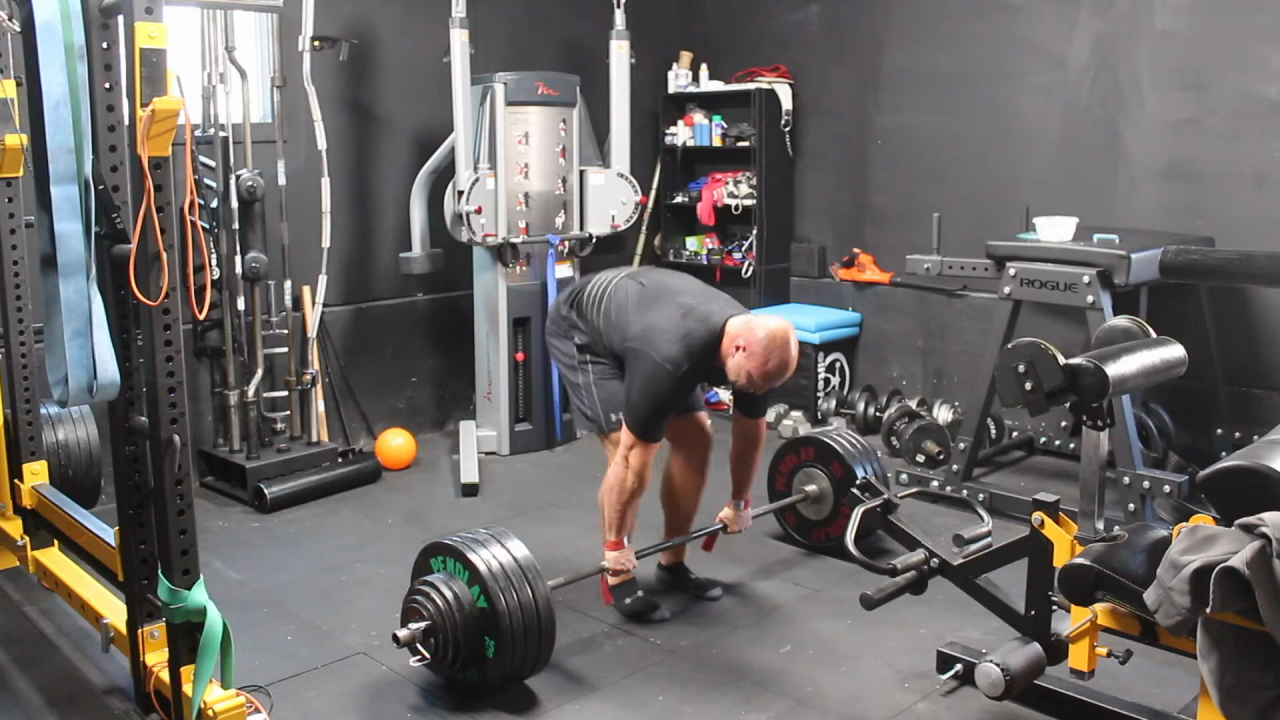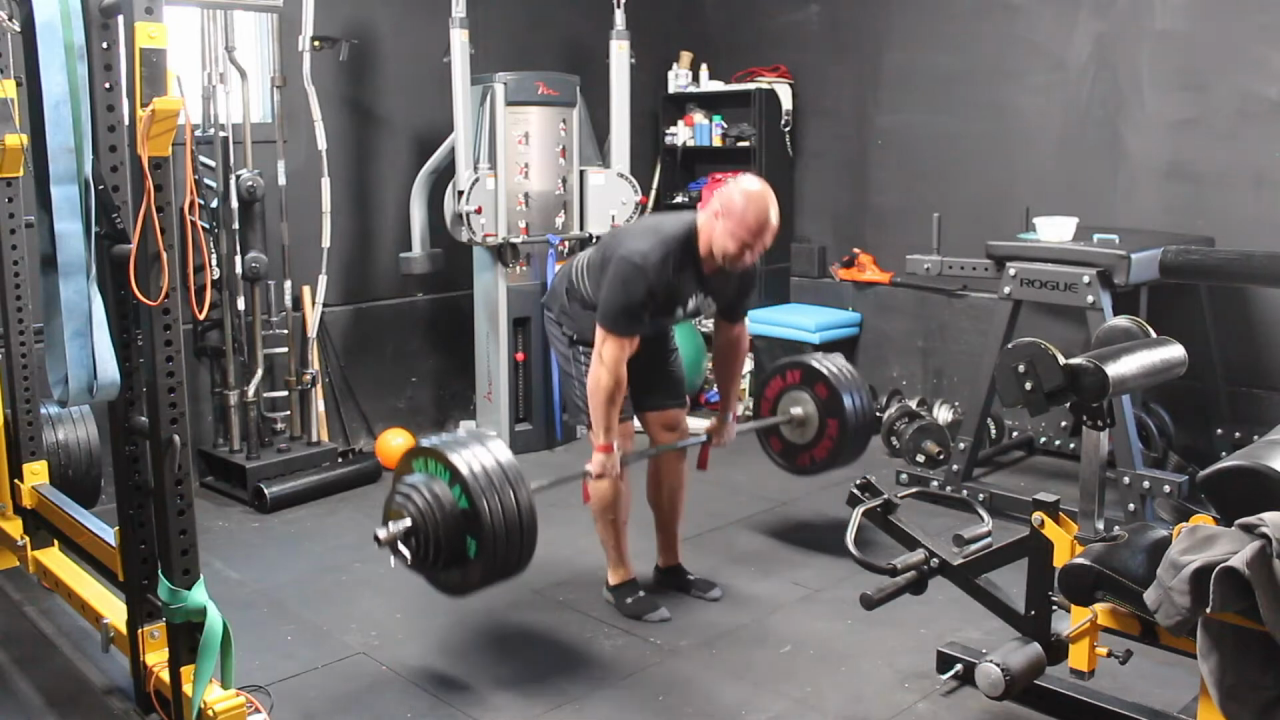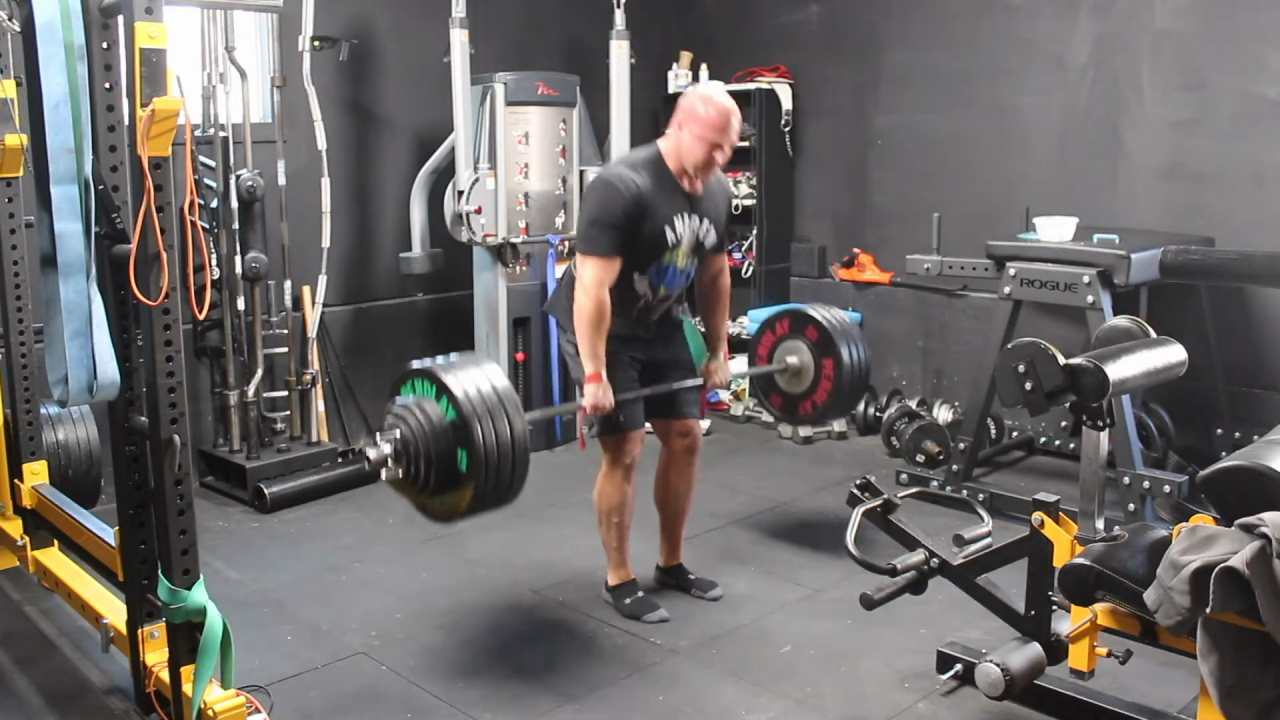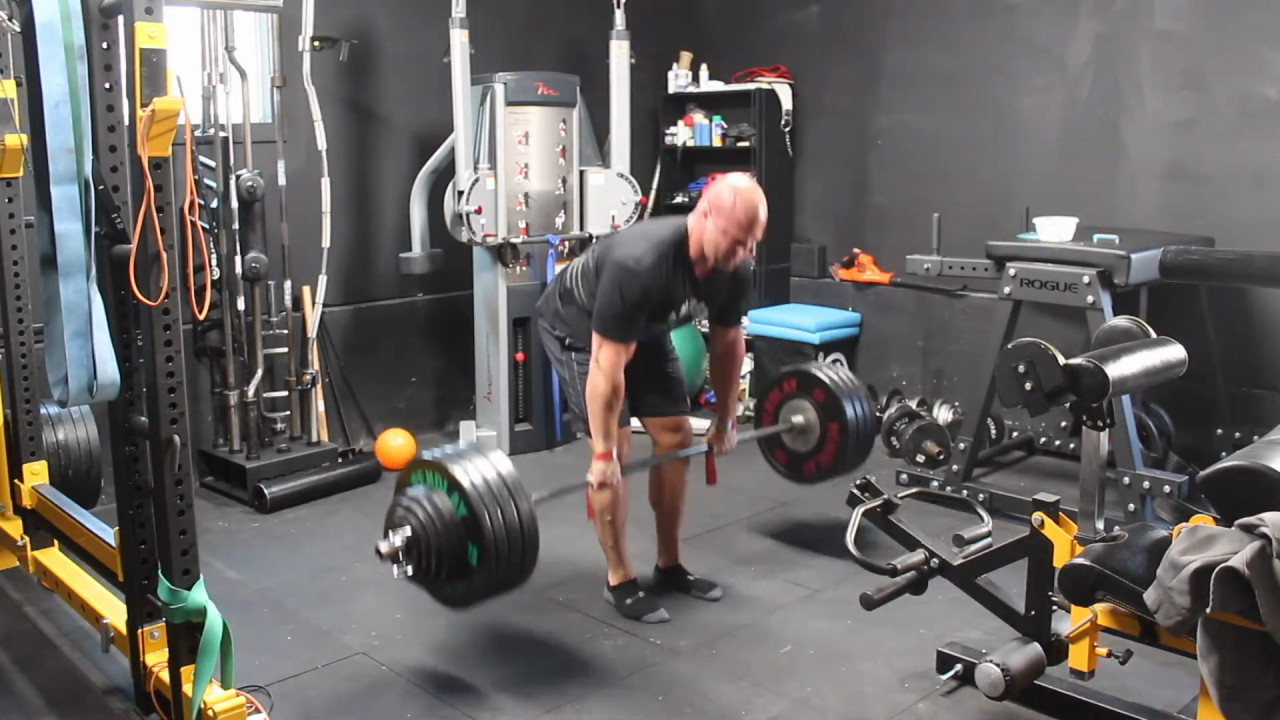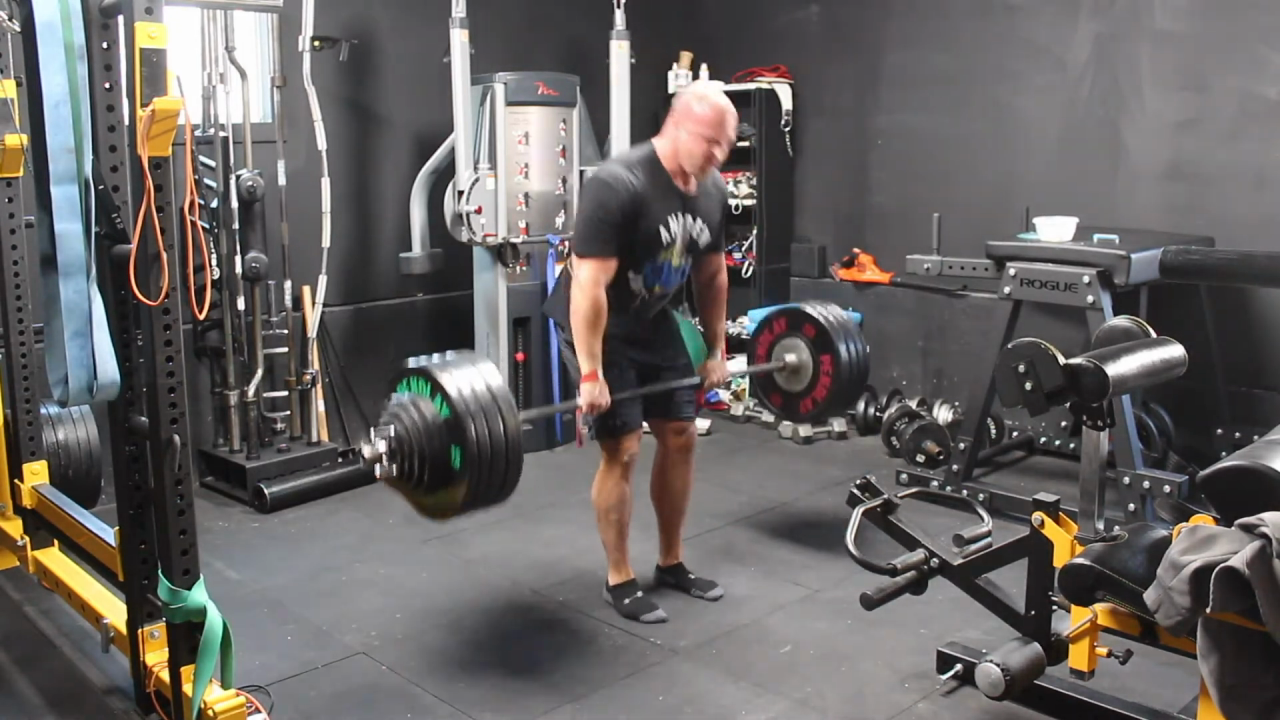
dt=1s
person 1, frame 1
left shoulder: (755, 347)
right shoulder: (668, 361)
left elbow: (750, 430)
right elbow: (633, 460)
left wrist: (739, 503)
right wrist: (615, 545)
right hip: (582, 330)
left knee: (696, 438)
right knee: (625, 449)
left ankle: (673, 562)
right ankle: (619, 580)
person 1, frame 2
left shoulder: (738, 265)
right shoulder: (645, 260)
left elbow: (732, 337)
right elbow: (611, 359)
left wrist: (726, 413)
right wrist: (604, 446)
left hip: (649, 327)
right hip: (584, 323)
left knee: (673, 436)
right knee: (619, 445)
left ankle: (669, 565)
right ankle: (619, 579)
person 1, frame 3
left shoulder: (716, 192)
right shoulder: (621, 187)
left elbow: (714, 275)
right elbow: (593, 288)
left wrist: (718, 351)
right wrist: (594, 376)
left hip: (661, 328)
right hip: (604, 332)
left knee: (684, 439)
right knee: (623, 452)
left ankle: (671, 565)
right ankle: (619, 580)
person 1, frame 4
left shoulder: (733, 269)
right shoulder: (639, 264)
left elbow: (727, 344)
right elbow: (608, 367)
left wrist: (725, 420)
right wrist: (603, 455)
left hip: (645, 331)
right hip: (578, 327)
left knee: (676, 436)
right knee: (616, 448)
left ankle: (669, 565)
right ankle: (620, 580)
person 1, frame 5
left shoulder: (711, 191)
right shoulder: (615, 186)
left elbow: (711, 275)
right elbow: (589, 287)
left wrist: (716, 350)
right wrist: (590, 375)
left hip: (656, 324)
right hip: (603, 330)
left knee: (680, 439)
right knee: (621, 452)
left ankle: (672, 564)
right ankle: (619, 580)
